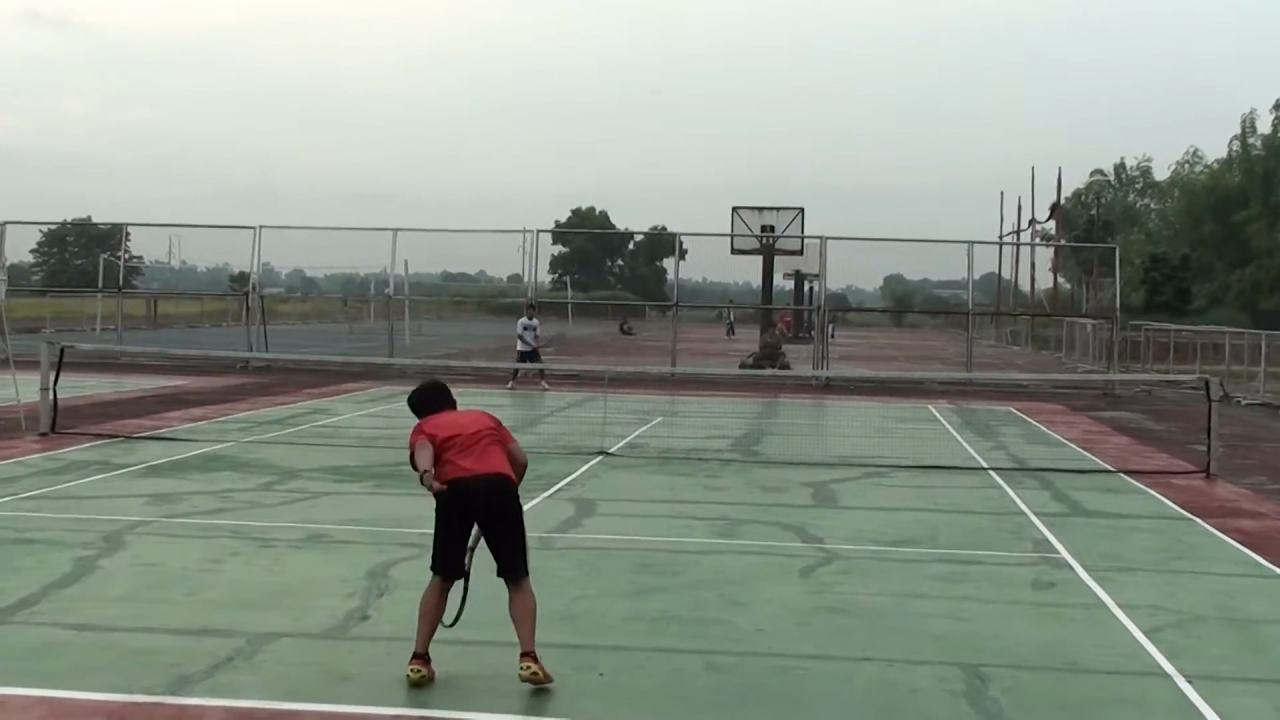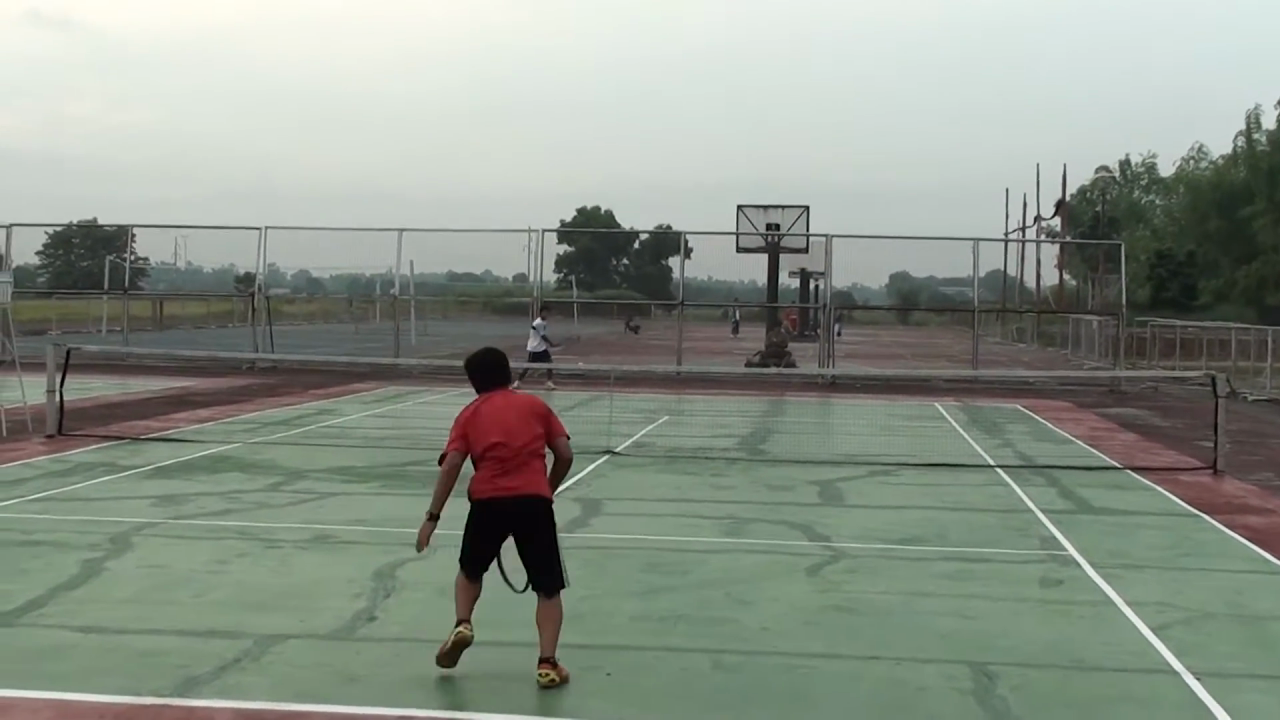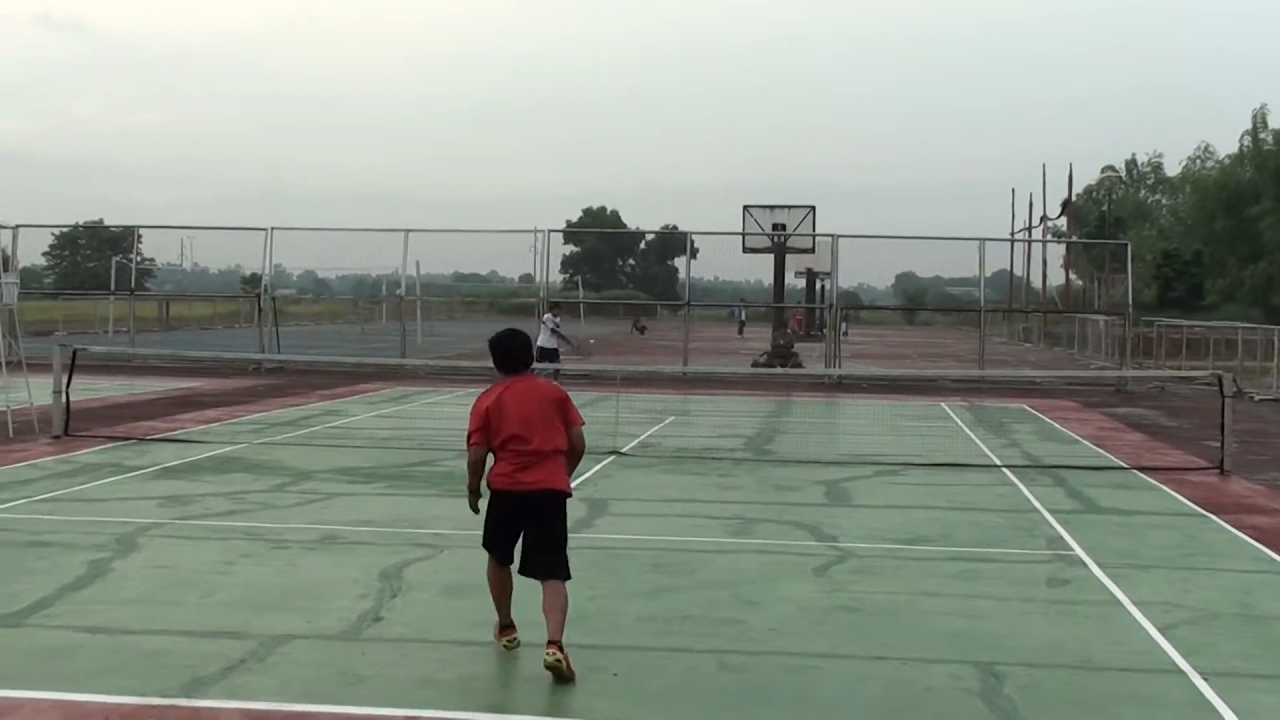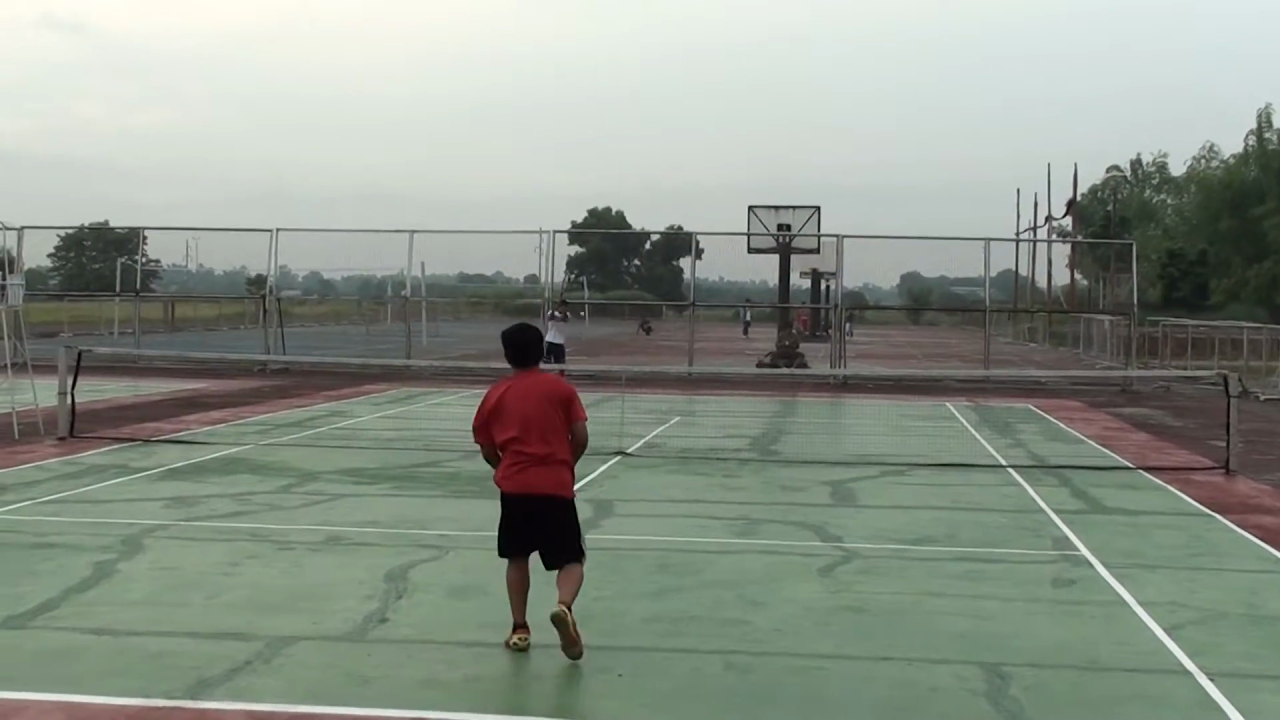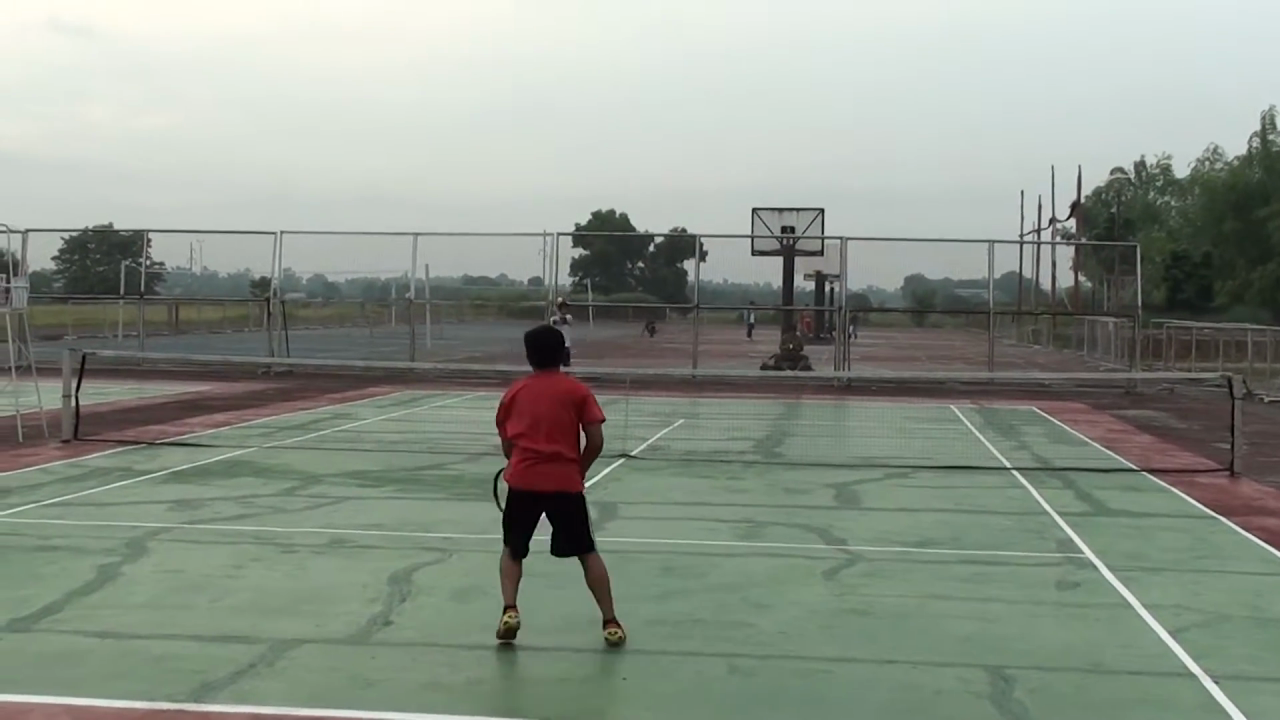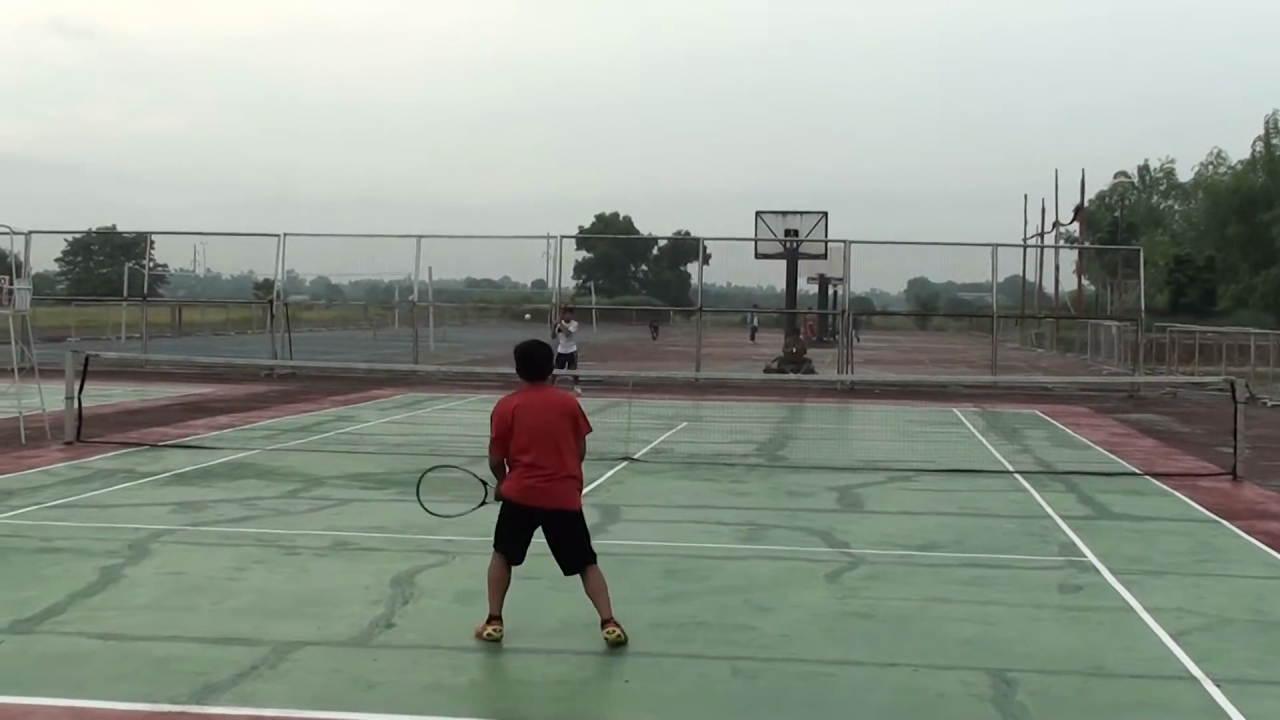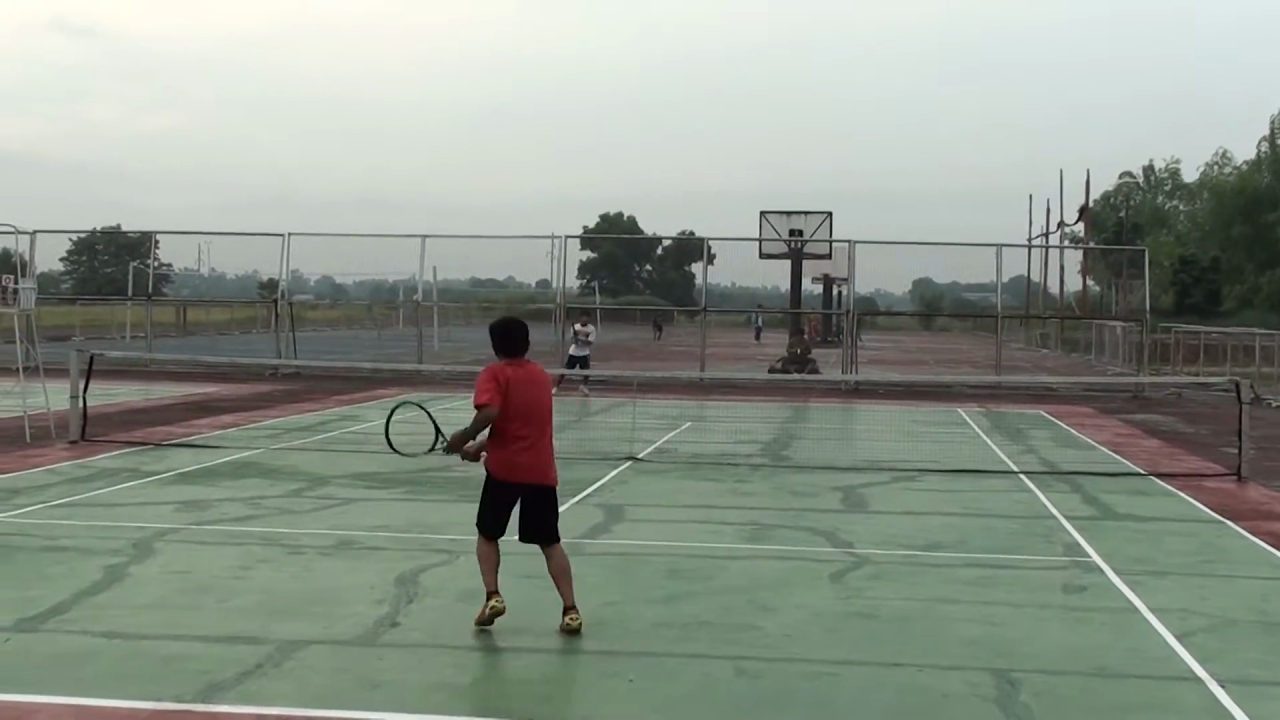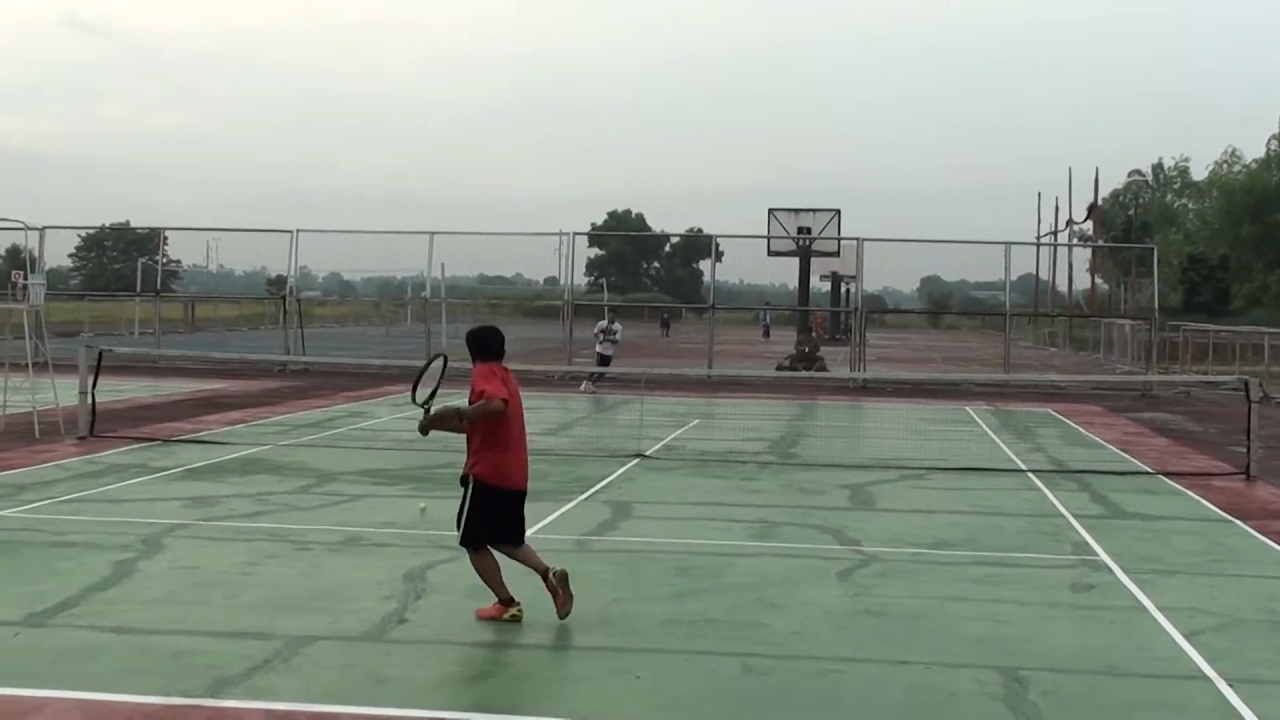
dt=0.2s
person 1, frame 1
left shoulder: (423, 428)
right shoulder: (485, 417)
left elbow: (425, 452)
right elbow: (521, 461)
left wrist: (427, 475)
left hip: (454, 491)
right hip: (499, 486)
left knee: (442, 578)
right knee: (518, 580)
left ankle: (419, 660)
right ankle: (529, 660)
person 1, frame 2
left shoulder: (469, 414)
right shoulder: (535, 405)
left elbow: (451, 466)
right elbow: (564, 455)
left wrist: (432, 517)
right wrist: (546, 489)
left hip: (487, 499)
right hip: (532, 499)
left knee: (469, 574)
right knee: (548, 588)
left ankle: (462, 628)
right ankle: (547, 663)
person 1, frame 3
left shoulder: (487, 400)
right shoulder: (555, 392)
left elbow: (476, 456)
right elbow: (578, 445)
left wrist: (473, 492)
left hip: (505, 488)
right hip: (551, 490)
left knee: (498, 560)
right knee: (554, 576)
left ankle: (506, 627)
right ankle: (554, 646)
person 1, frame 4
left shoulder: (495, 395)
right shoulder: (561, 388)
left elbow: (487, 451)
right elbow: (580, 438)
left hip: (513, 487)
right hip: (555, 487)
left knee: (516, 558)
right knee: (571, 561)
left ankle: (519, 629)
right ankle: (564, 608)
person 1, frame 5
left shoulder: (514, 391)
right shoulder: (577, 390)
left elbow: (506, 443)
right elbow: (596, 441)
left hip: (522, 483)
right hip: (566, 484)
left knee: (512, 552)
right knee: (587, 552)
left ankle: (510, 611)
right ankle: (610, 622)
person 1, frame 6
left shoulder: (506, 406)
right shoulder: (569, 403)
left elbow: (496, 460)
right elbow: (580, 453)
left wrist: (501, 485)
left hip: (520, 495)
right hip: (564, 496)
left knee: (502, 555)
right knee: (587, 563)
left ankle: (494, 622)
right ankle: (608, 623)
person 1, frame 7
left shoulder: (494, 374)
right shoulder: (542, 376)
left elbow: (489, 414)
left wrist: (462, 438)
right wrist: (483, 445)
left hip: (504, 469)
right hip: (542, 472)
left knee: (487, 535)
right knee: (549, 541)
left ankle: (493, 598)
right ankle: (570, 611)
person 1, frame 8
left shoulder: (484, 371)
right shoulder: (504, 376)
left elbow: (496, 405)
left wrist: (457, 412)
right wrist: (439, 421)
left hip: (490, 475)
right hip: (515, 475)
left knee: (473, 542)
right knee: (507, 541)
left ankle: (507, 604)
right ankle: (550, 575)
